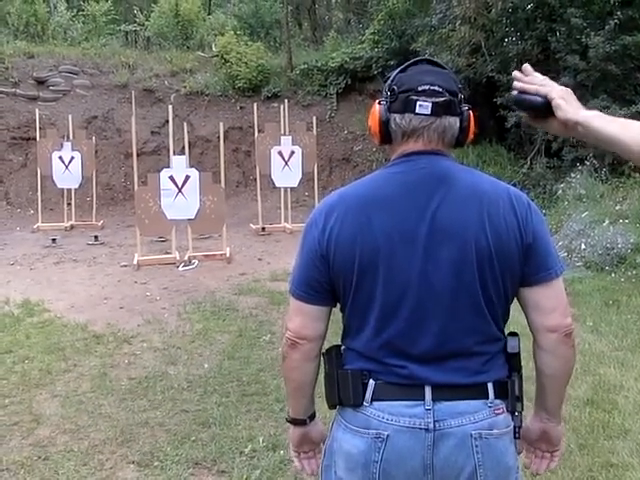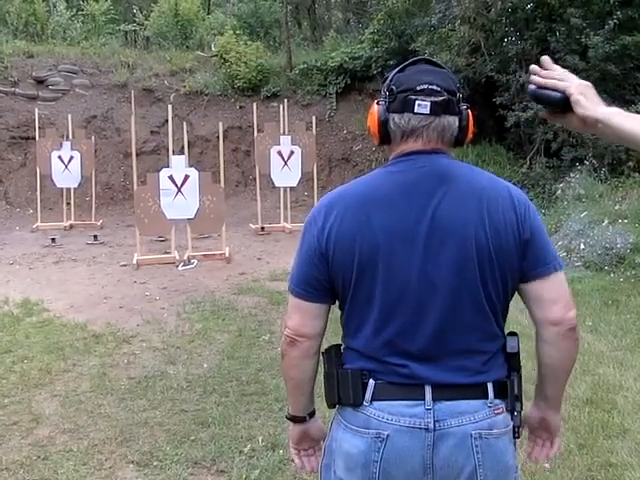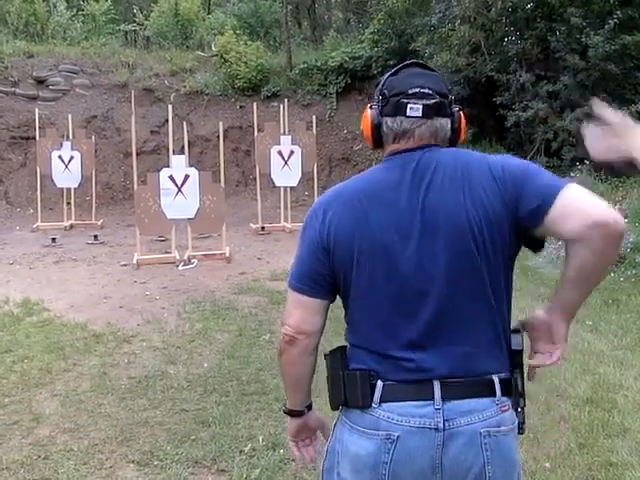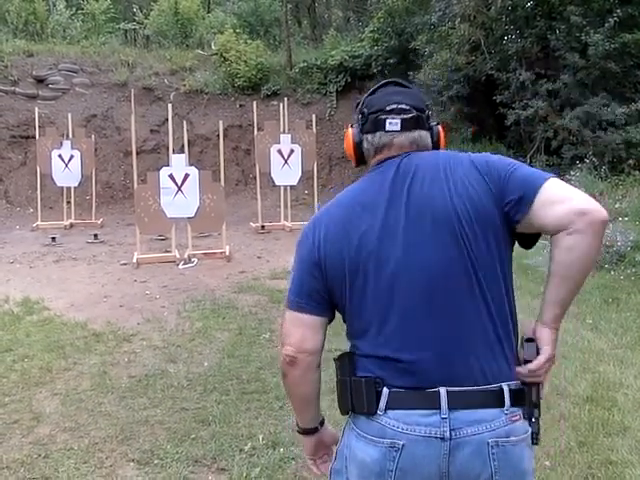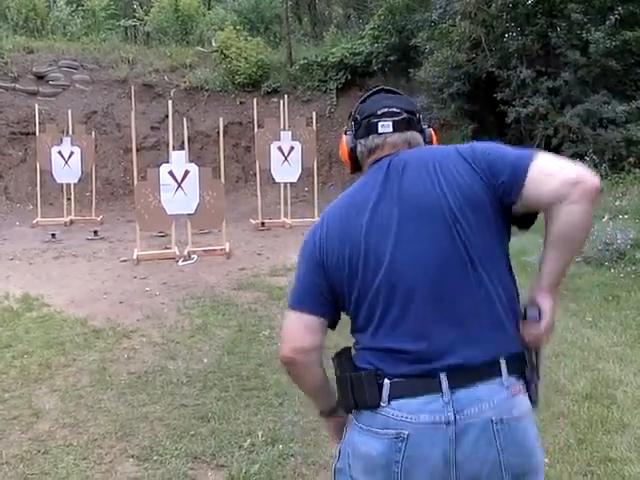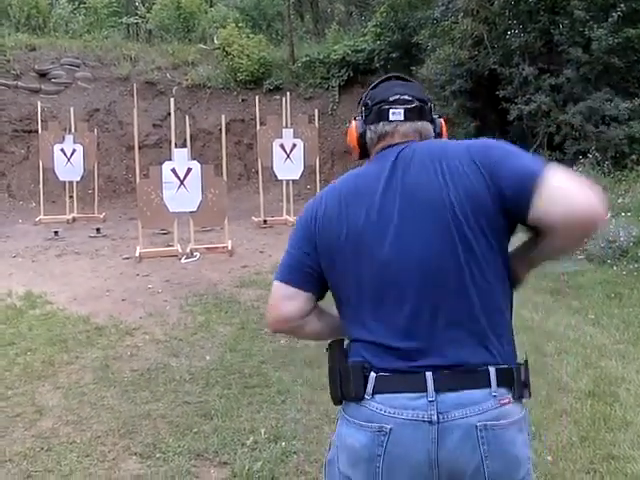
dt=0.2s
person 1, frame 1
left shoulder: (336, 212)
right shoulder: (511, 207)
left elbow: (301, 338)
right elbow: (556, 328)
left wrist: (301, 420)
right wrist: (548, 418)
left hip: (372, 429)
right hip: (479, 430)
person 1, frame 2
left shoulder: (335, 211)
right shoulder: (507, 204)
left elbow: (299, 335)
right elbow: (559, 321)
left wrist: (300, 416)
right wrist: (548, 407)
left hip: (372, 430)
right hip: (477, 430)
person 1, frame 3
left shoulder: (334, 208)
right shoulder: (499, 180)
left elbow: (298, 332)
right elbow: (603, 222)
left wrist: (298, 410)
right wrist: (557, 315)
left hip: (378, 430)
right hip: (484, 429)
person 1, frame 4
left shoulder: (326, 225)
right shoulder: (481, 176)
left elbow: (298, 351)
right elbow: (585, 216)
left wrist: (311, 428)
right wrist: (548, 324)
left hip: (385, 437)
right hip: (493, 433)
person 1, frame 5
left shoulder: (327, 229)
right shoulder: (470, 165)
left elbow: (297, 349)
right elbow: (578, 183)
left wrist: (332, 409)
right wrist: (545, 291)
left hip: (389, 431)
right hip: (498, 416)
person 1, frame 6
left shoulder: (326, 207)
right shoulder: (480, 162)
left elbow: (285, 315)
right elbow: (585, 211)
right wrist: (520, 262)
left hip: (377, 425)
right hip: (486, 420)
